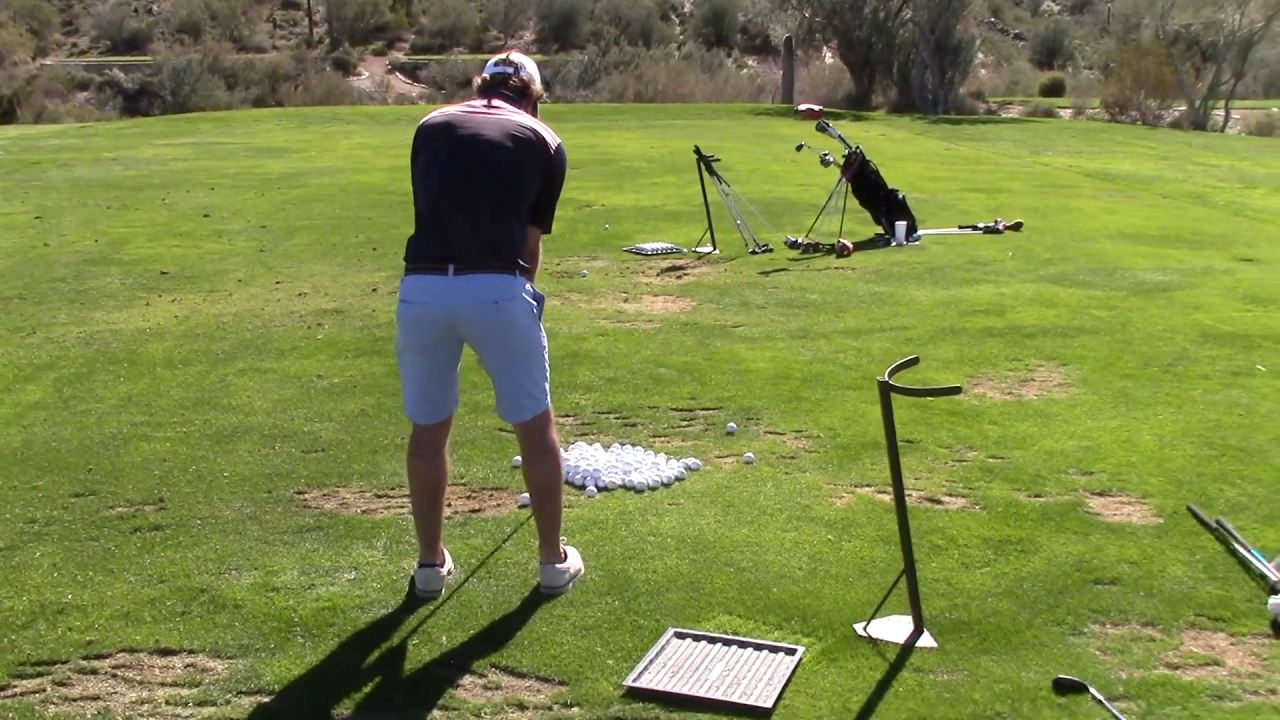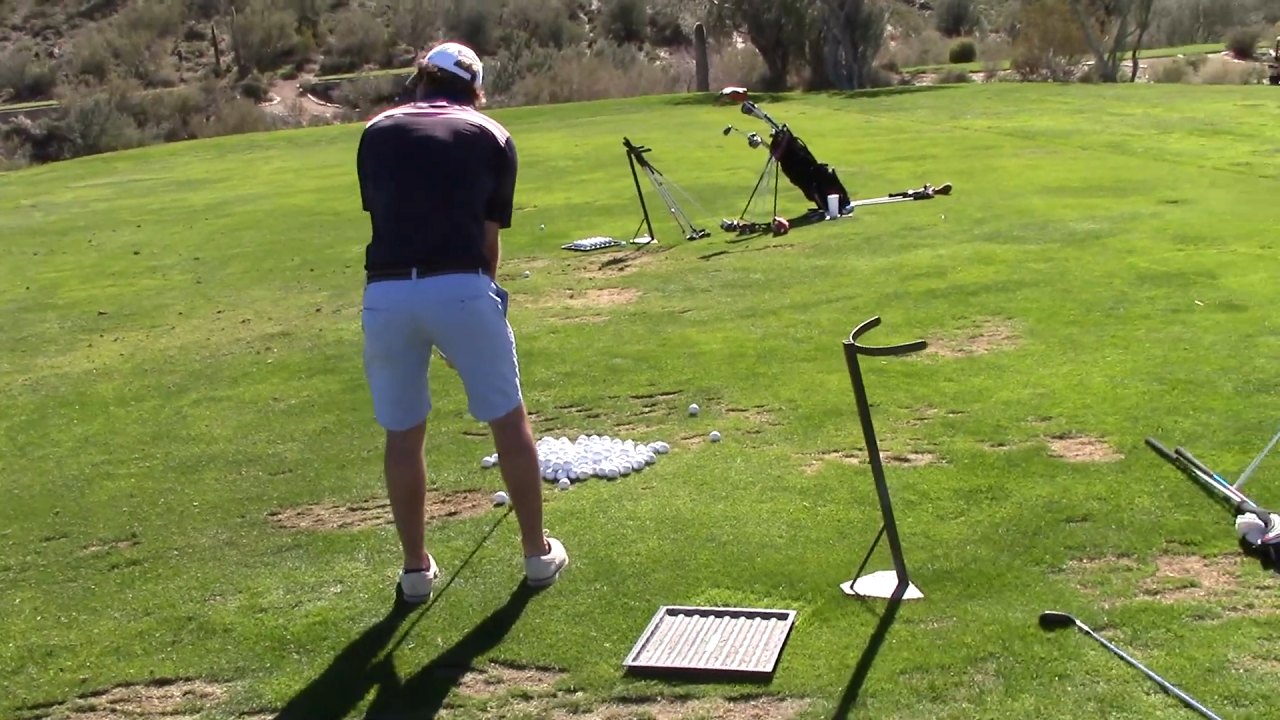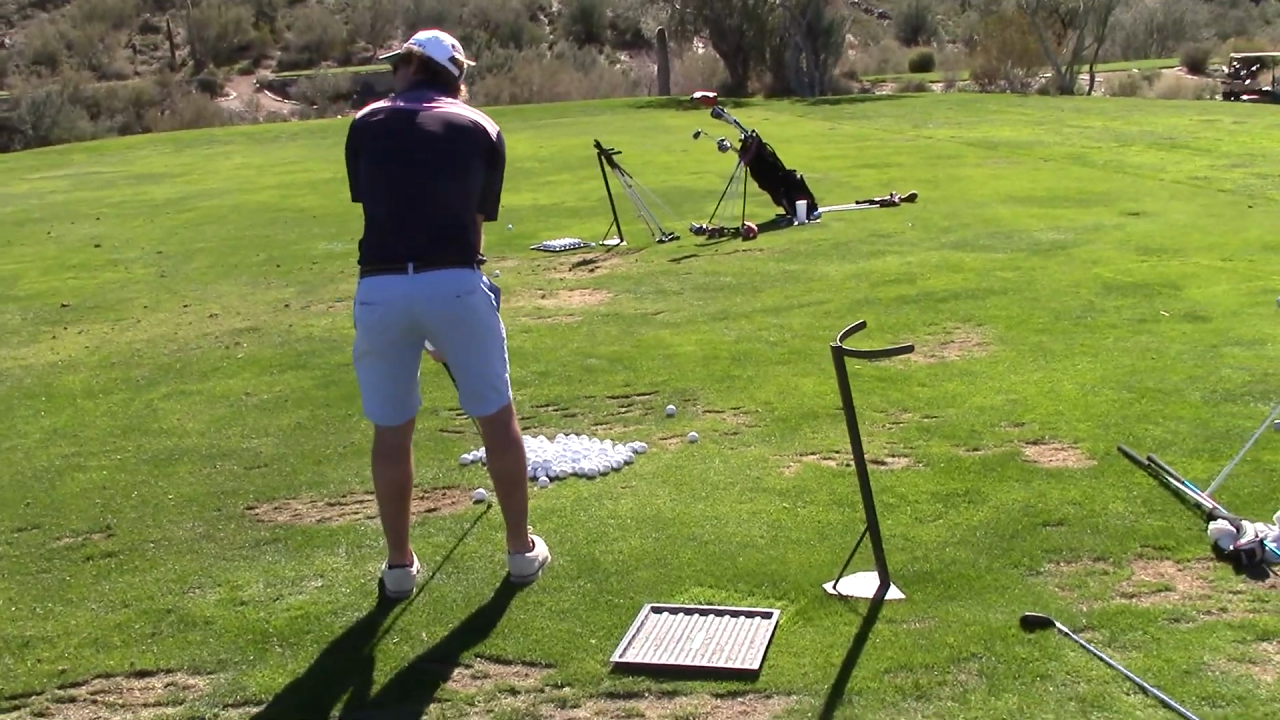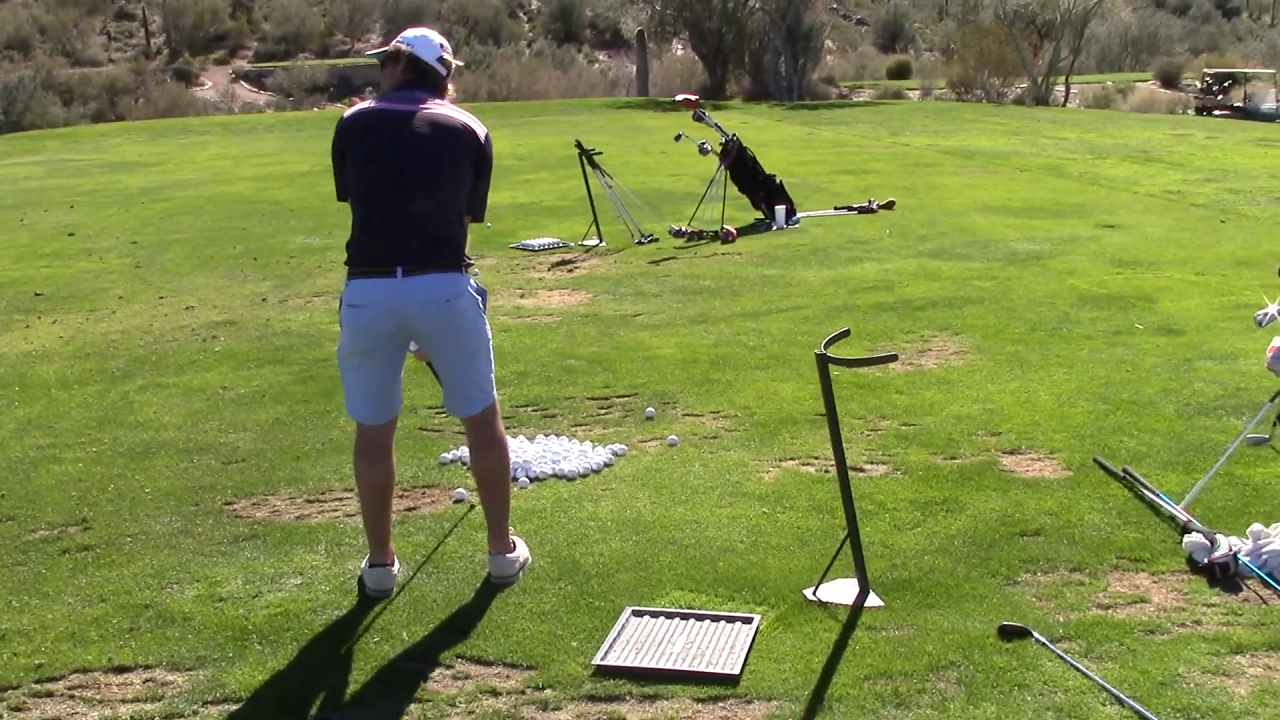
dt=0.2s
person 1, frame 1
left shoulder: (432, 126)
right shoulder: (544, 142)
left hip: (423, 286)
right hip: (497, 288)
left knee: (428, 428)
right knee: (535, 424)
left ankle: (431, 561)
right ankle: (553, 558)
person 1, frame 2
left shoulder: (377, 132)
right shoulder: (491, 136)
right elbow: (489, 236)
left hip: (387, 292)
right hip: (460, 288)
left knee: (403, 435)
right knee: (508, 420)
left ankle: (417, 567)
right ankle: (537, 551)
person 1, frame 3
left shoulder: (366, 124)
right shoulder: (483, 129)
left elbow: (368, 206)
left hip: (381, 286)
right hip: (456, 283)
left knee: (391, 430)
right knee: (496, 416)
left ankle: (400, 563)
right ankle: (521, 547)
person 1, frame 4
left shoulder: (353, 123)
right shoulder: (471, 131)
left elbow: (354, 206)
left hip: (368, 288)
right hip: (444, 285)
left knee: (373, 429)
right knee: (481, 417)
left ankle: (380, 562)
right ankle: (502, 548)
